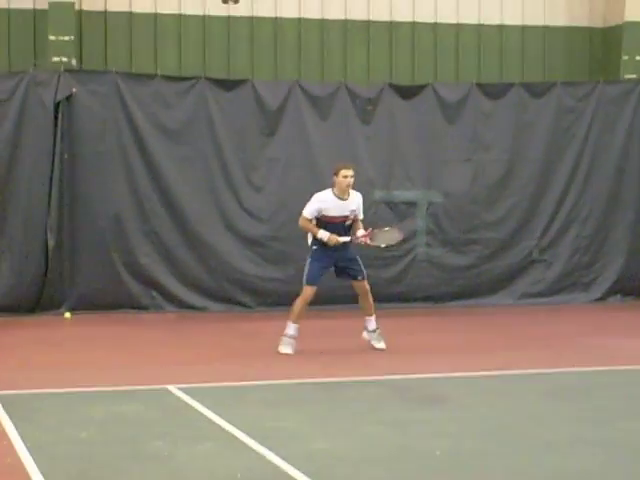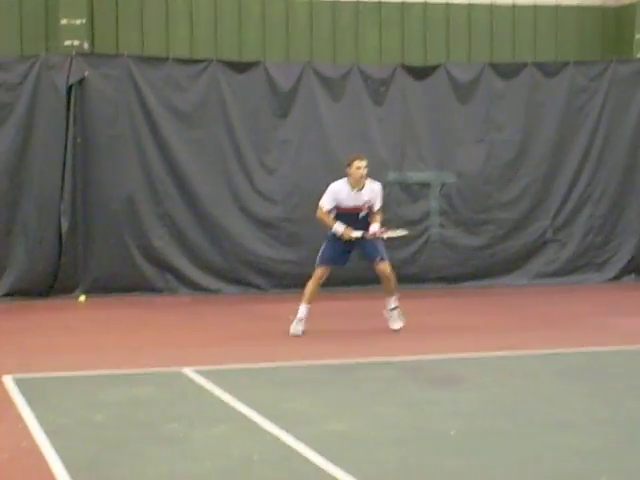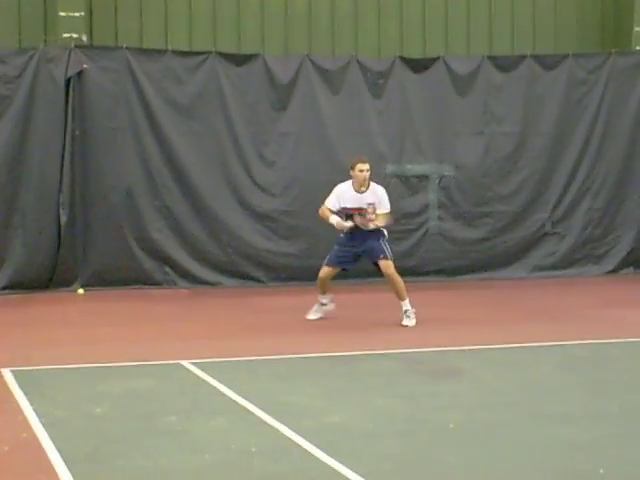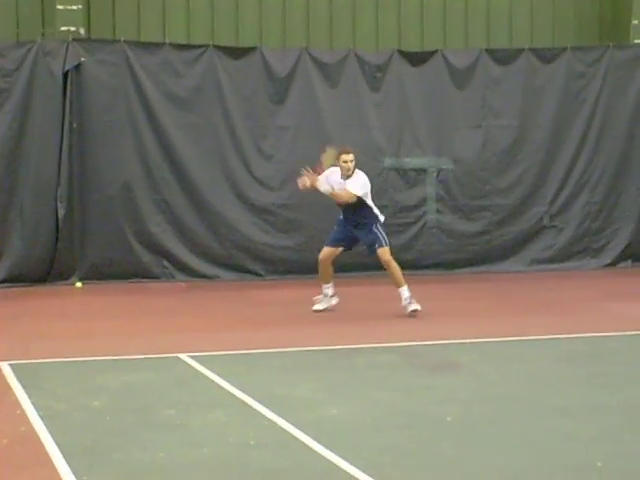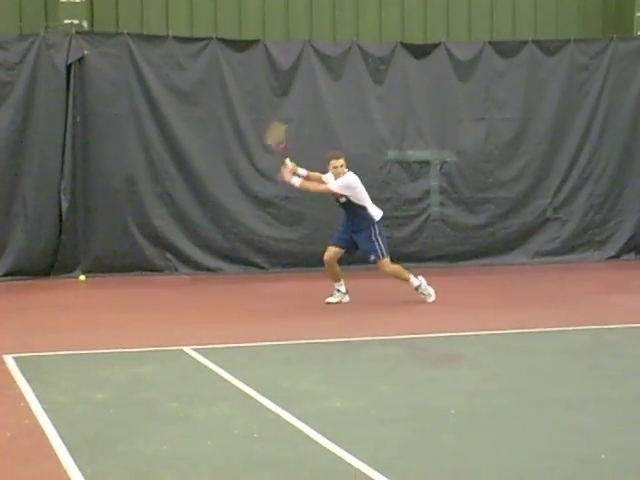
dt=0.2s
person 1, frame 1
left shoulder: (357, 198)
right shoulder: (320, 198)
right elbow: (303, 222)
left wrist: (360, 233)
right wrist: (324, 235)
left hip: (344, 248)
right hip: (320, 249)
left knee: (364, 288)
right knee: (307, 294)
left ankle: (371, 330)
right ankle: (289, 335)
person 1, frame 2
left shoulder: (375, 187)
right shoulder: (336, 188)
left elbow: (376, 213)
right elbow: (321, 213)
left wrist: (375, 227)
right wrist: (340, 229)
left hip: (365, 235)
right hip: (339, 236)
left knee: (386, 271)
right knee: (318, 275)
left ankle: (392, 309)
right ankle: (301, 317)
person 1, frame 3
left shoulder: (379, 191)
right shoulder: (341, 189)
left elbow: (384, 219)
right elbow: (323, 211)
left wrist: (370, 224)
right wrist: (335, 221)
left hip: (374, 236)
right hip: (349, 238)
left knee: (389, 271)
right knee: (323, 275)
left ankle: (408, 311)
right ankle: (324, 304)
person 1, frame 4
left shoulder: (361, 179)
right shoulder: (332, 172)
left elbow: (344, 199)
right elbow: (314, 182)
left wrist: (320, 184)
right wrist: (307, 181)
left hip: (369, 223)
right hip: (347, 223)
left knee: (386, 258)
right knee: (323, 257)
left ankle: (407, 299)
right ankle: (329, 295)
person 1, frame 5
left shoulder: (348, 181)
right shoulder: (333, 176)
left elbow: (319, 189)
right elbow: (321, 179)
left wrist: (293, 180)
right wrist: (299, 171)
left hip: (369, 225)
right hip: (350, 225)
left knee: (386, 268)
right knee: (329, 258)
left ankle: (417, 283)
right ankle: (341, 292)
